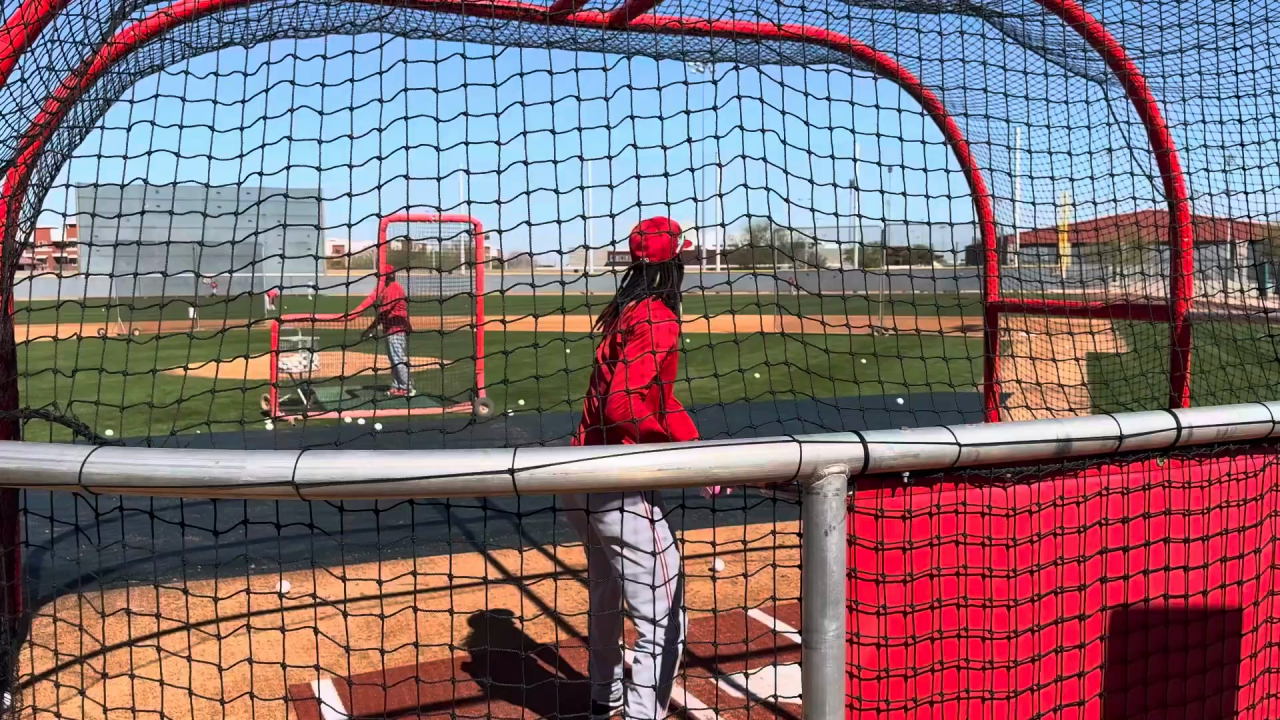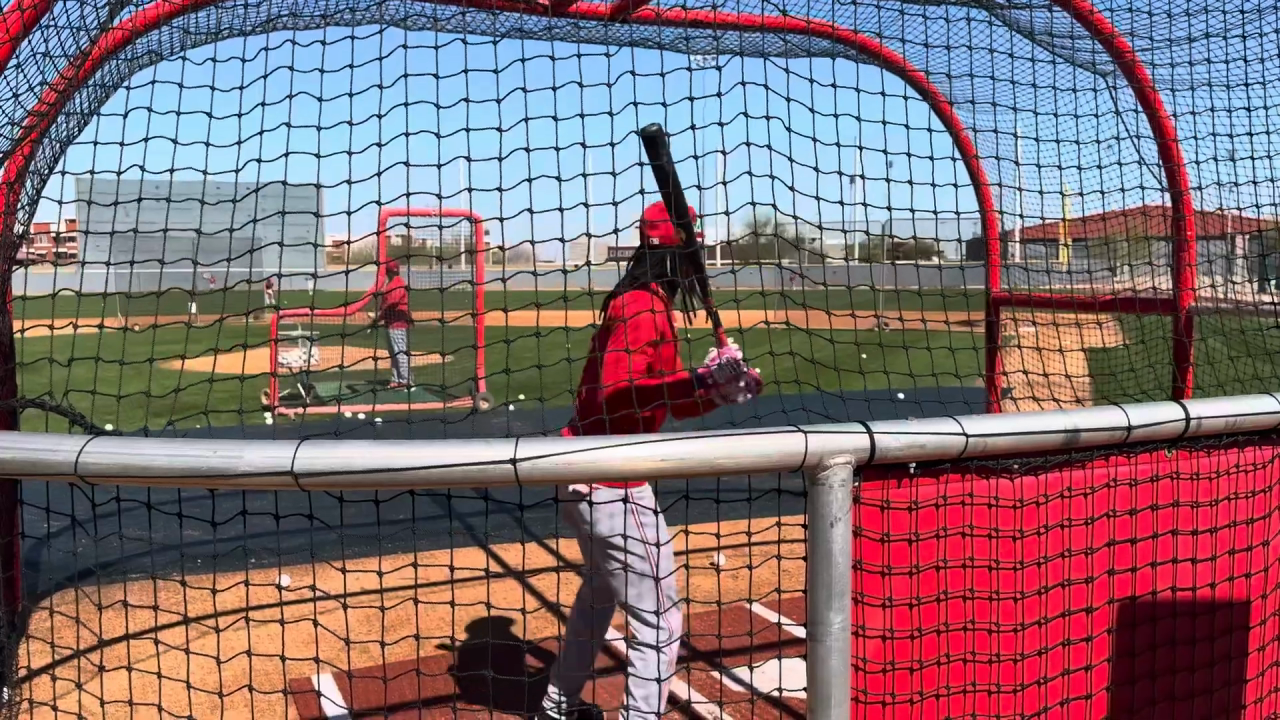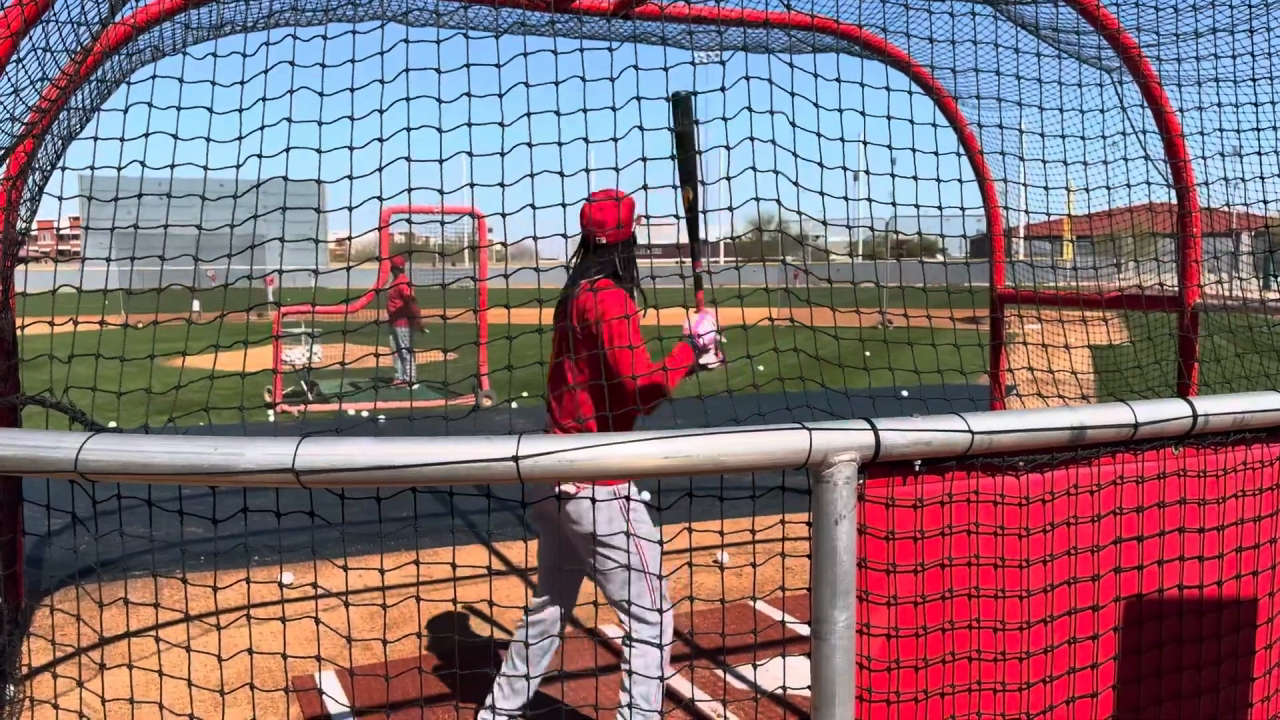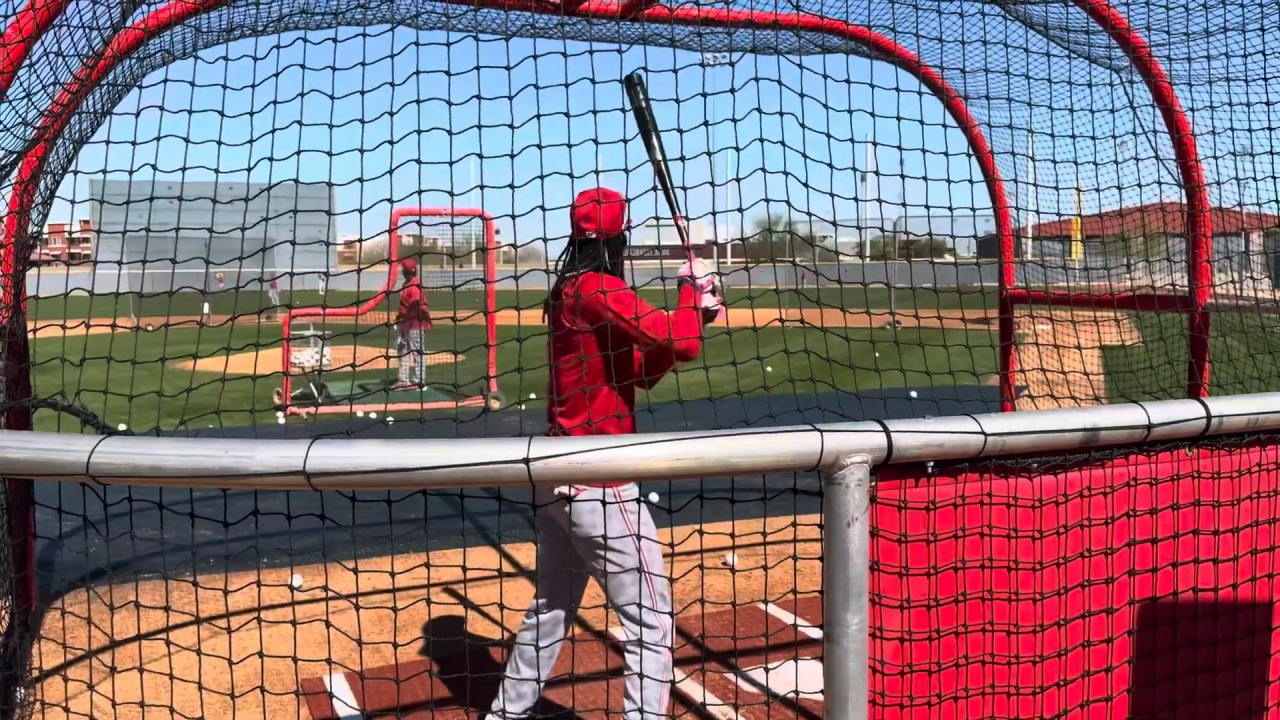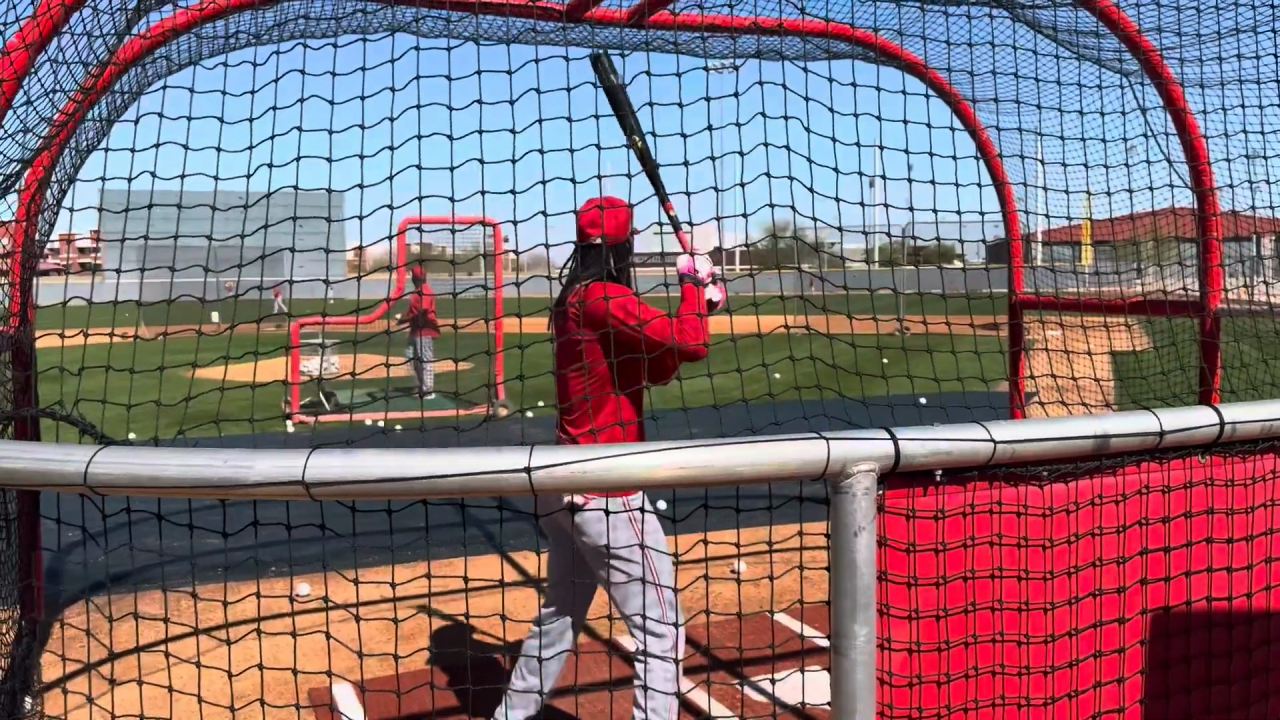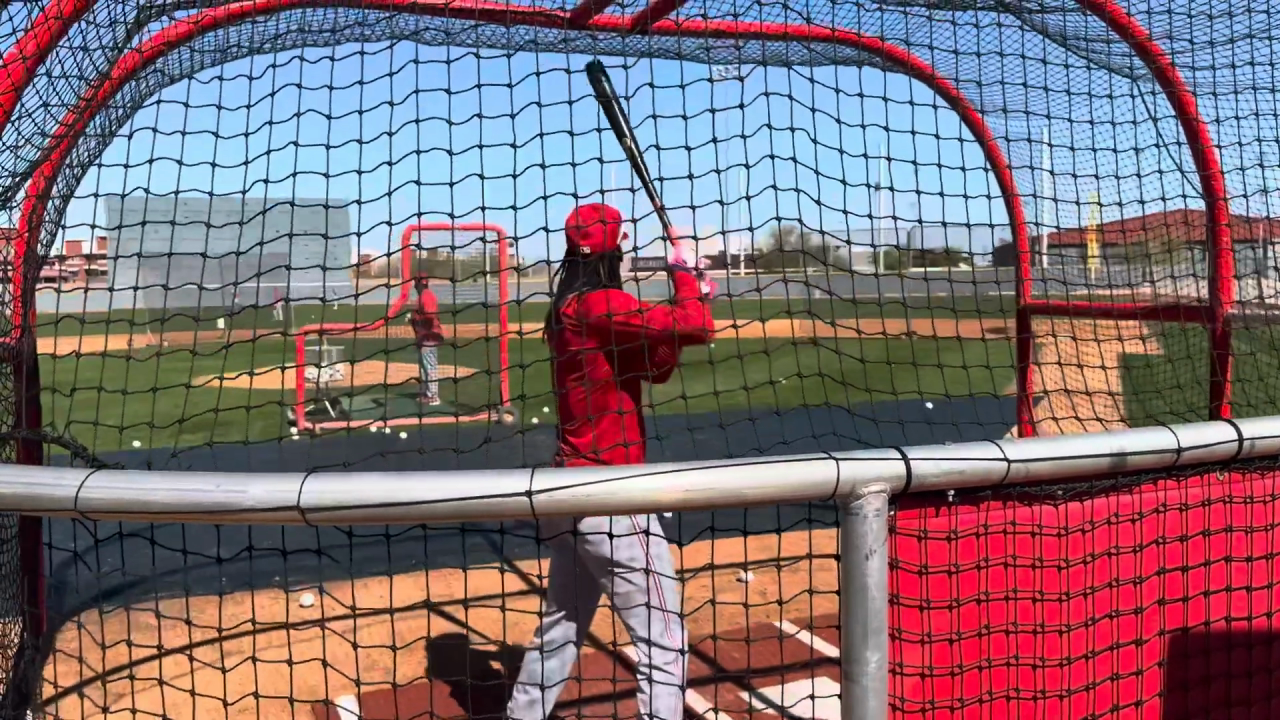
dt=0.4s
person 1, frame 1
left shoulder: (620, 314)
right shoulder: (655, 318)
right elbow: (623, 408)
left wrist: (695, 443)
right hip: (621, 490)
left knee: (608, 595)
right knee: (663, 625)
person 1, frame 2
left shoulder: (643, 302)
right shoulder: (641, 303)
left elbow: (664, 396)
right elbow: (613, 397)
left wrist: (717, 389)
right wrist: (698, 380)
left hip: (581, 476)
right hip: (611, 482)
left knee: (601, 592)
right knee: (659, 622)
person 1, frame 3
left shoulder: (577, 295)
right shoulder: (607, 298)
right elbow: (643, 390)
left wrist: (687, 357)
right wrist: (690, 345)
left hip: (554, 476)
right hip: (594, 482)
left knee: (550, 603)
right knee: (650, 617)
person 1, frame 4
left shoulder: (567, 293)
right shoulder: (599, 290)
left elbow: (643, 371)
right elbow: (683, 343)
left wrist: (694, 311)
right wrist: (691, 287)
left hip: (557, 477)
right hip: (595, 483)
left knee: (551, 607)
right knee: (651, 622)
person 1, frame 5
left shoulder: (575, 300)
right shoulder: (605, 298)
left elbow: (657, 369)
right elbow: (691, 344)
left wrist: (697, 302)
right wrist: (691, 280)
left hip: (565, 487)
right hip: (604, 493)
left knee: (558, 616)
right knee: (662, 630)
person 1, frame 6
left shoulder: (568, 310)
right shoulder: (600, 305)
left elbow: (656, 366)
right elbow: (697, 328)
left wrist: (683, 294)
right wrist: (683, 272)
left knee: (561, 628)
right knee: (663, 640)
